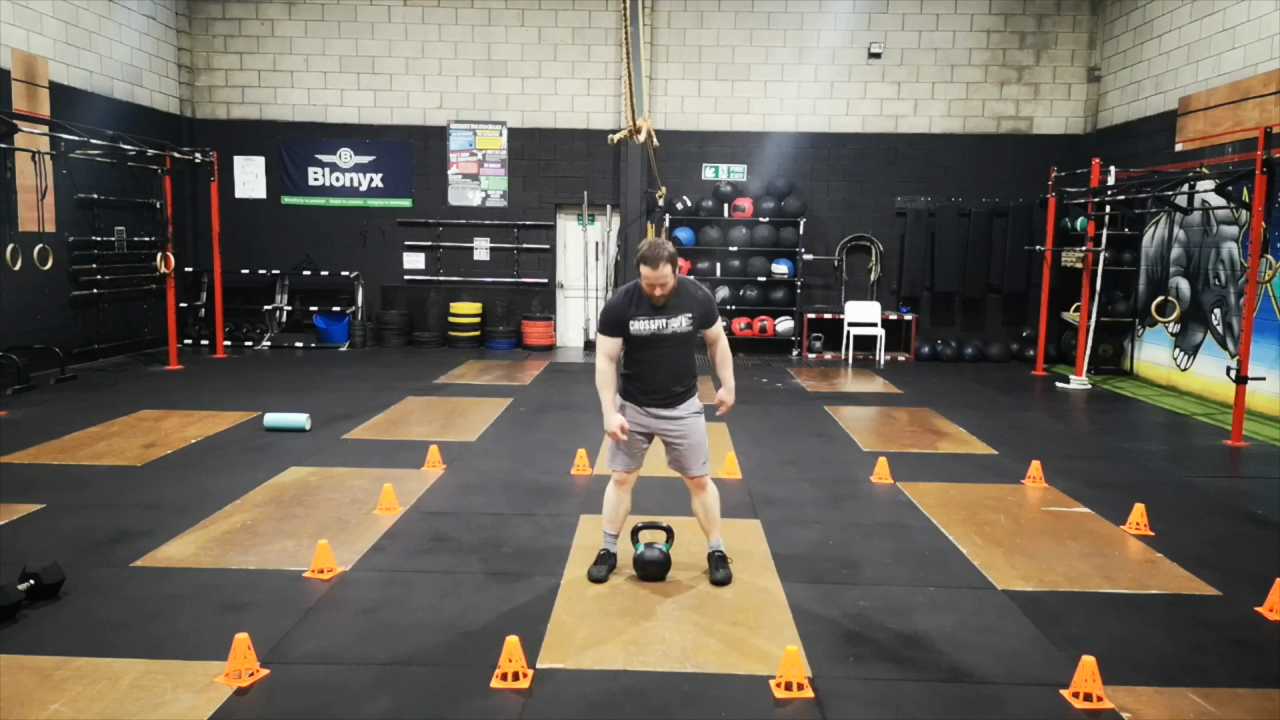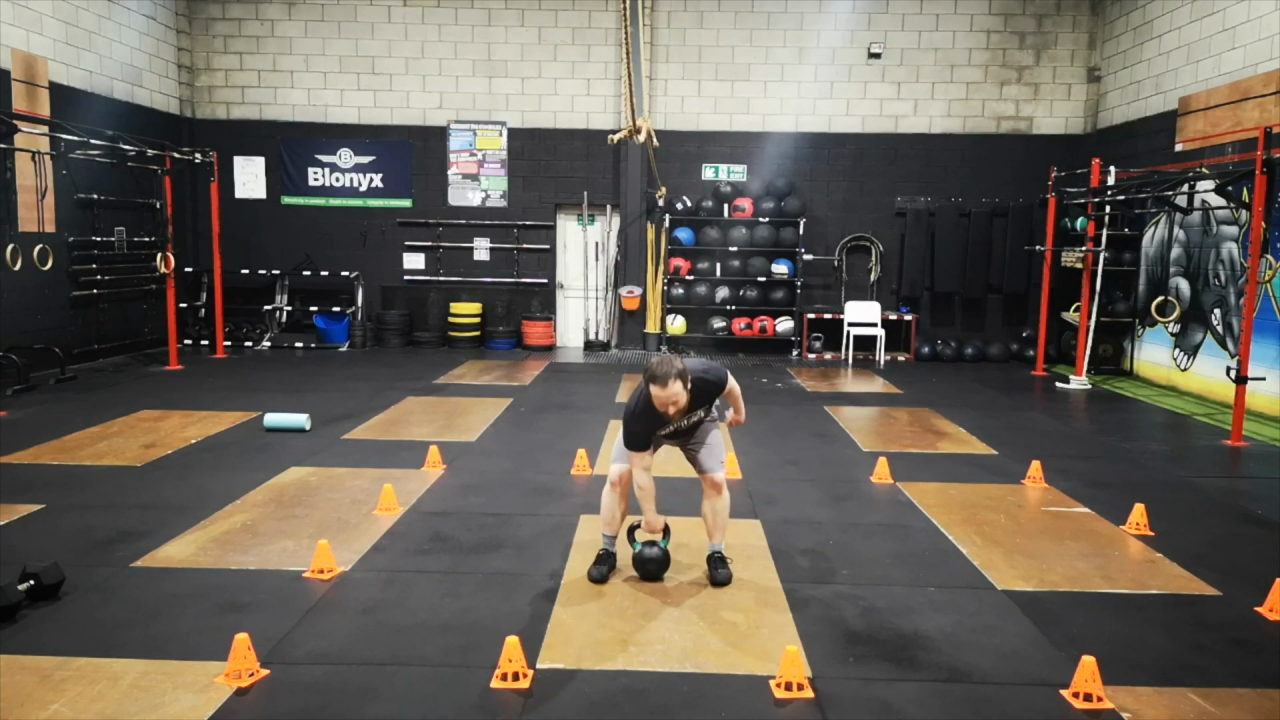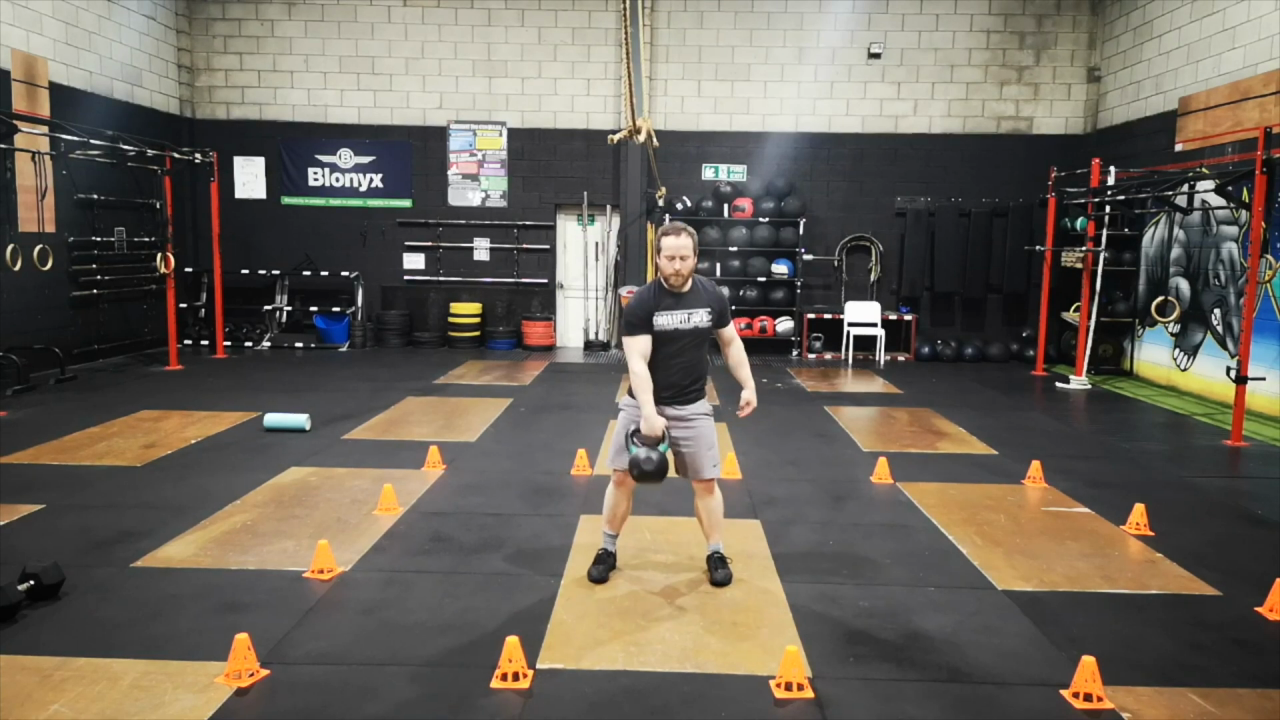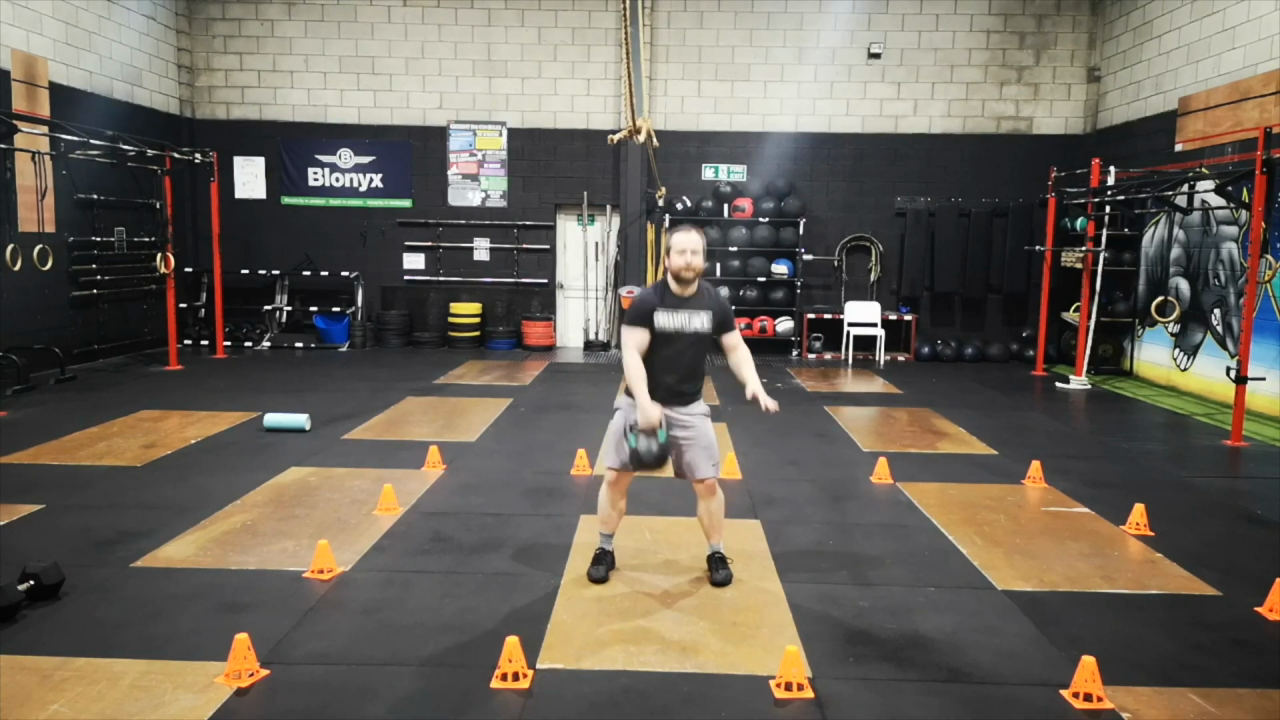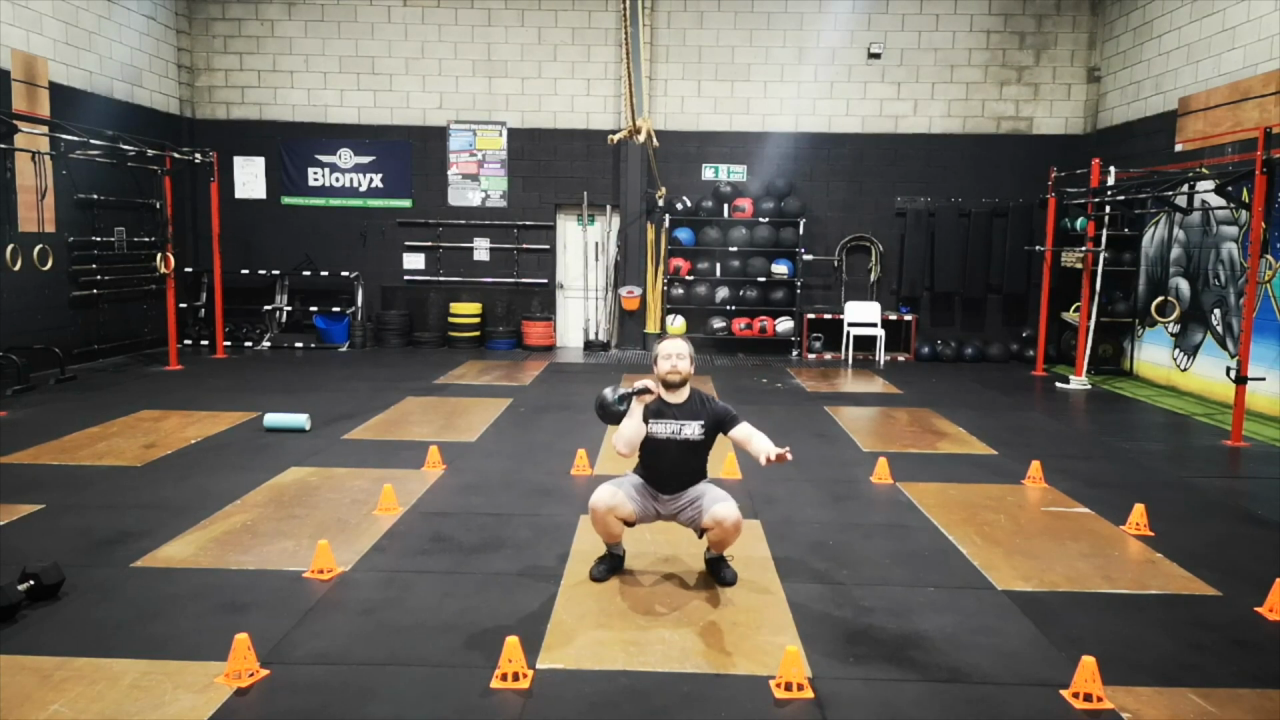
dt=1s
person 1, frame 1
left shoulder: (697, 297)
right shoulder: (619, 304)
left elbow: (716, 341)
right elbow: (605, 360)
left wrist: (727, 385)
right wrist: (610, 412)
left hip: (683, 407)
right hip: (633, 407)
left knee: (699, 479)
right knee: (622, 477)
left ankle: (717, 551)
right ankle: (608, 551)
person 1, frame 2
left shoulder: (709, 377)
right shoulder: (637, 411)
left elbow: (731, 387)
right elbow: (642, 471)
left wrist: (738, 411)
right wrist: (650, 517)
left hip: (698, 425)
right hip: (648, 430)
left knee: (715, 481)
right knee: (618, 477)
left ankle: (717, 555)
right ankle: (607, 552)
person 1, frame 3
left shoulder: (712, 296)
right shoulder: (641, 303)
left elbow: (731, 343)
right elbow: (637, 363)
left wrist: (748, 385)
right wrist: (648, 414)
left hip: (692, 408)
right hip: (642, 404)
left knee: (705, 481)
right knee: (622, 476)
left ankle: (716, 553)
right ankle: (607, 551)
person 1, frame 4
left shoulder: (714, 303)
right shoulder: (646, 301)
left elbow: (735, 347)
right elbow: (631, 357)
left wrist: (753, 384)
right wrist: (645, 404)
left hip: (688, 409)
right hip: (640, 403)
left knee: (707, 483)
right knee: (616, 478)
left ankle: (716, 555)
right ankle: (605, 551)
person 1, frame 5
left shoulder: (710, 408)
right shoulder: (644, 406)
left elbow: (748, 435)
right elbow: (624, 449)
left wrist: (767, 450)
right wrist: (638, 406)
left hip: (692, 490)
right hip: (645, 486)
left knee: (730, 520)
right knee: (600, 504)
left ankle: (715, 557)
right ankle: (615, 554)
